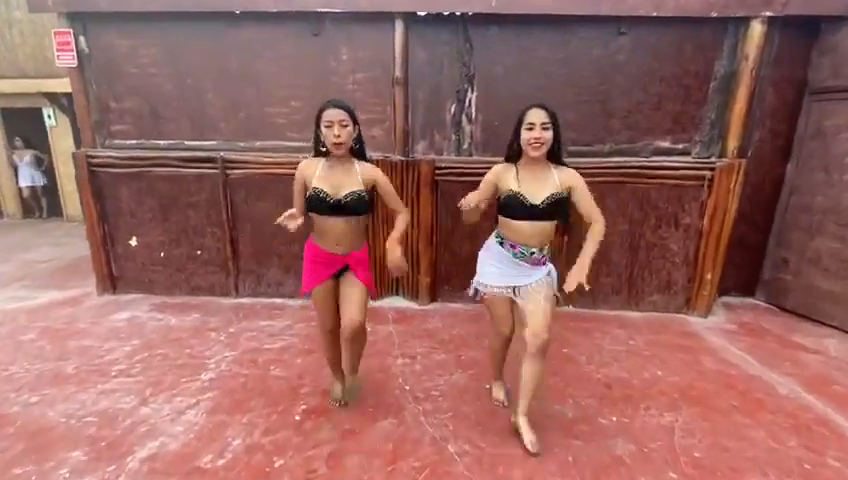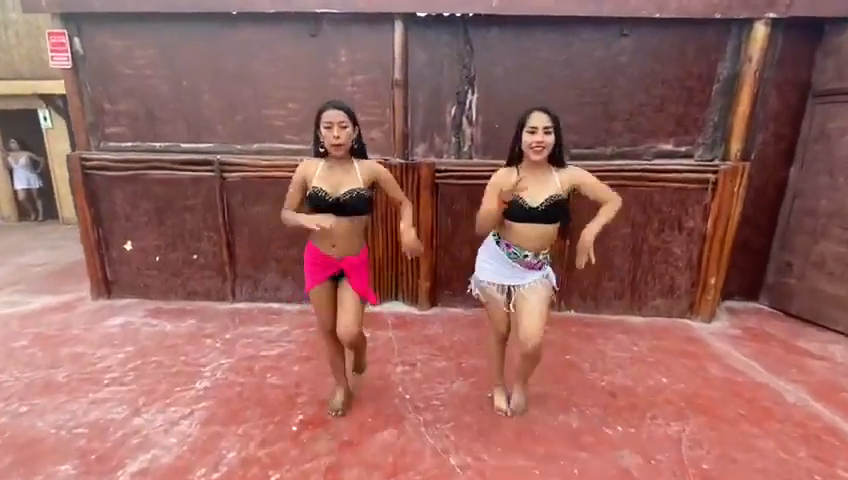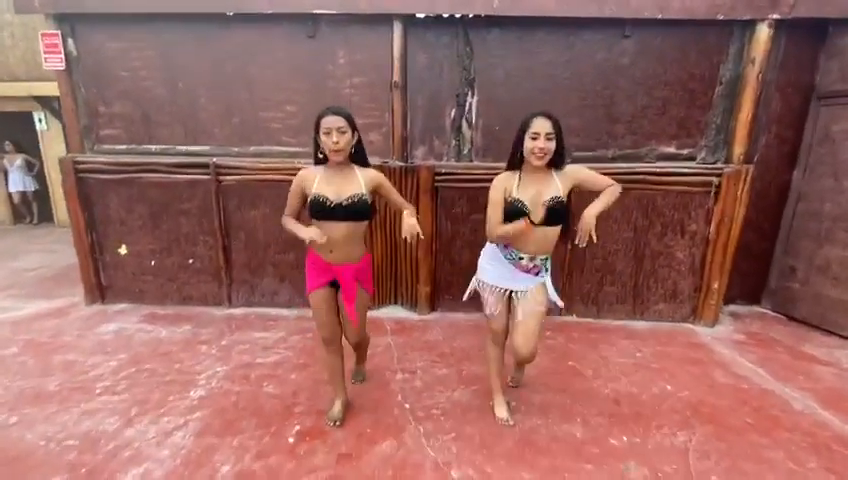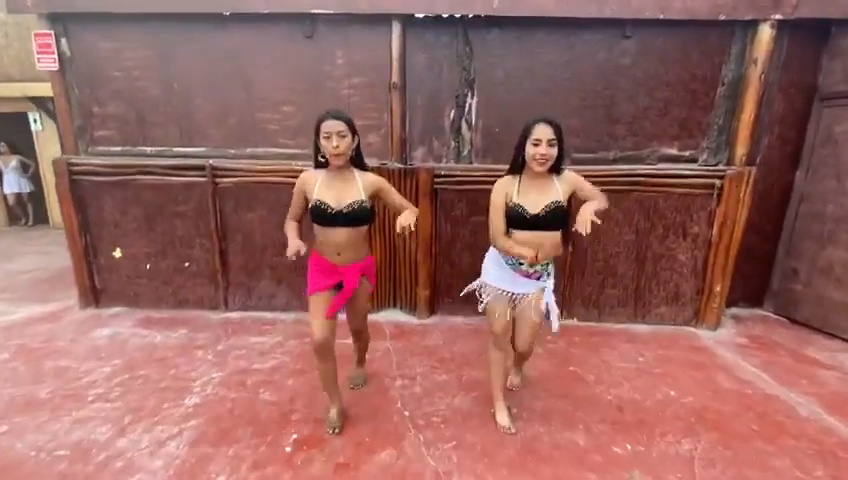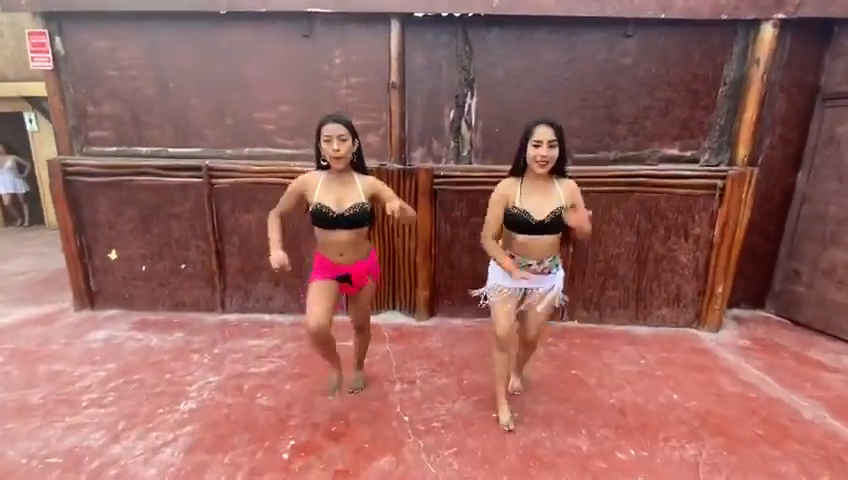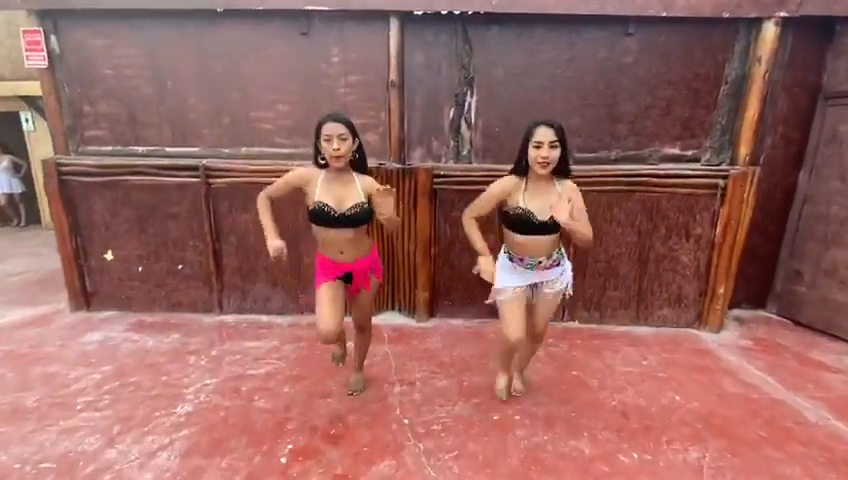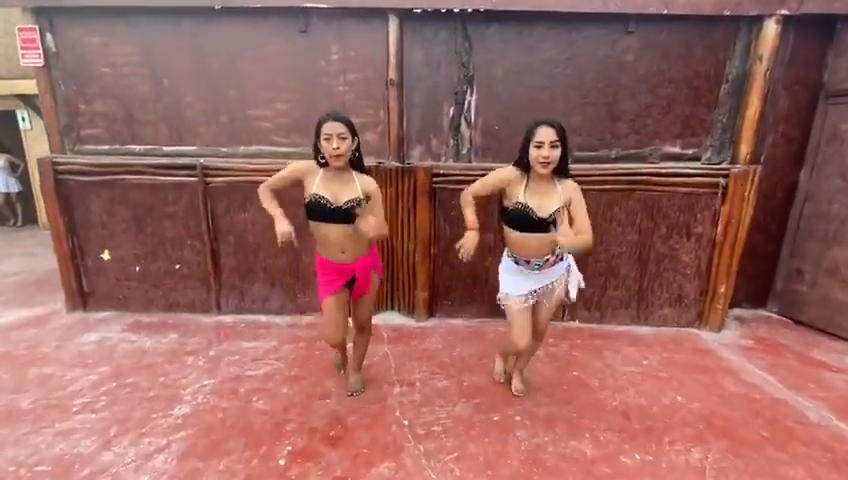
dt=0.1s
person 1, frame 1
left shoulder: (566, 177)
right shoulder: (502, 173)
left elbow: (596, 223)
right elbow: (471, 208)
left wrist: (583, 262)
right wrist: (469, 205)
left hip: (538, 268)
right hip: (499, 262)
left knee: (537, 340)
right knee: (501, 335)
left ankle: (522, 416)
right ankle: (496, 381)
person 1, frame 2
left shoulder: (569, 176)
right shoulder: (504, 176)
left elbow: (613, 201)
right elbow: (481, 227)
left wrist: (590, 231)
right wrist: (500, 200)
left hip: (535, 270)
right hip: (496, 262)
left knee: (532, 341)
right knee: (499, 332)
left ankle: (519, 384)
right ankle: (498, 388)
person 1, frame 3
left shoulder: (569, 175)
right shoulder: (504, 181)
left elbow: (613, 187)
right elbow: (493, 234)
left wrist: (593, 208)
right wrist: (527, 223)
left hip: (537, 274)
right hip: (498, 267)
left knee: (523, 349)
right knee: (497, 333)
left ankle: (515, 369)
right ankle: (498, 398)
person 1, frame 4
left shoulder: (567, 181)
right shoulder: (505, 186)
left elbow: (599, 198)
right elbow: (497, 238)
left wrist: (588, 209)
right wrist: (530, 252)
left hip: (539, 278)
right hip: (500, 271)
left knee: (524, 347)
right knee: (499, 337)
left ankle: (515, 368)
right ankle: (499, 403)
person 1, frame 5
left shoulder: (568, 189)
right shoulder: (507, 188)
left elbow: (586, 233)
right elbow: (488, 239)
left wrist: (579, 222)
right wrist: (512, 266)
left hip: (547, 274)
right hip: (508, 272)
left knee: (530, 338)
right knee: (504, 338)
left ankle: (517, 372)
right ankle: (502, 402)
person 1, frame 6
left shoulder: (568, 189)
right shoulder: (509, 185)
left elbow: (586, 239)
right elbow: (469, 217)
left wrist: (568, 223)
right wrist: (483, 255)
left hip: (553, 270)
right hip: (512, 270)
left knee: (537, 332)
right knee: (513, 337)
left ankle: (518, 372)
right ankle: (503, 371)
person 1, frame 7
left shoulder: (570, 190)
right shoulder: (509, 177)
left elbow: (587, 238)
right elbow: (467, 194)
left wrist: (569, 240)
right wrist: (472, 230)
left hip: (554, 269)
right hip: (516, 272)
left knee: (539, 330)
right knee: (520, 343)
left ankle: (516, 370)
right ankle: (501, 358)
person 2, frame 1
left shoulder: (369, 172)
right shoulder: (307, 168)
left elbow: (401, 212)
right elbow: (299, 211)
left wrist: (393, 243)
right wrist: (295, 219)
left hip: (355, 259)
right hip: (317, 258)
left knee: (353, 325)
right knee: (328, 328)
left ankle: (352, 372)
right ankle: (336, 378)
person 2, frame 2
left shoulder: (371, 171)
right shoulder: (307, 169)
left elbow: (404, 202)
right elbow: (287, 213)
left wrist: (407, 227)
right wrist: (310, 218)
left hip: (354, 262)
right hip: (317, 260)
left knee: (349, 334)
right knee: (328, 330)
left ankle: (358, 356)
right ankle: (341, 386)
person 2, frame 3
left shoulder: (371, 177)
right shoulder: (307, 177)
left elbow: (405, 208)
right elbow: (287, 218)
left wrist: (410, 220)
right wrist: (303, 231)
left hip: (356, 269)
right hip: (319, 267)
left knee: (355, 335)
right knee: (329, 337)
left ankle: (361, 362)
right ankle: (340, 398)
person 2, frame 4
left shoulder: (370, 182)
right shoulder: (308, 180)
left elbow: (409, 209)
right elbow: (292, 220)
left wrist: (407, 216)
right wrist: (293, 241)
left hip: (360, 269)
right hip: (322, 269)
left knee: (358, 328)
right knee: (320, 340)
left ankle: (360, 364)
right ankle: (335, 403)
person 2, frame 5
left shoulder: (370, 185)
right shoulder: (308, 182)
left elbow: (409, 219)
right elbow: (276, 214)
left wrist: (399, 208)
right wrist: (275, 248)
left hip: (363, 266)
right hip: (326, 267)
left knee: (360, 324)
right knee: (315, 327)
left ankle: (358, 367)
right ankle: (335, 366)
person 2, frame 6
left shoulder: (368, 185)
right shoulder: (305, 177)
left elbow: (394, 228)
right elbow: (263, 197)
left wrist: (388, 214)
right wrist: (272, 236)
left hip: (365, 264)
right hip: (328, 268)
left knee: (362, 324)
right knee: (328, 331)
left ankle: (357, 369)
right ankle: (340, 344)
person 2, frame 7
left shoulder: (367, 184)
right shoulder: (306, 171)
left elbow: (382, 230)
right elbow: (264, 190)
left wrist: (374, 228)
right wrist: (279, 219)
left hip: (364, 263)
right hip: (329, 267)
left knee: (362, 323)
right knee: (335, 336)
left ankle: (355, 369)
right ankle: (343, 354)
